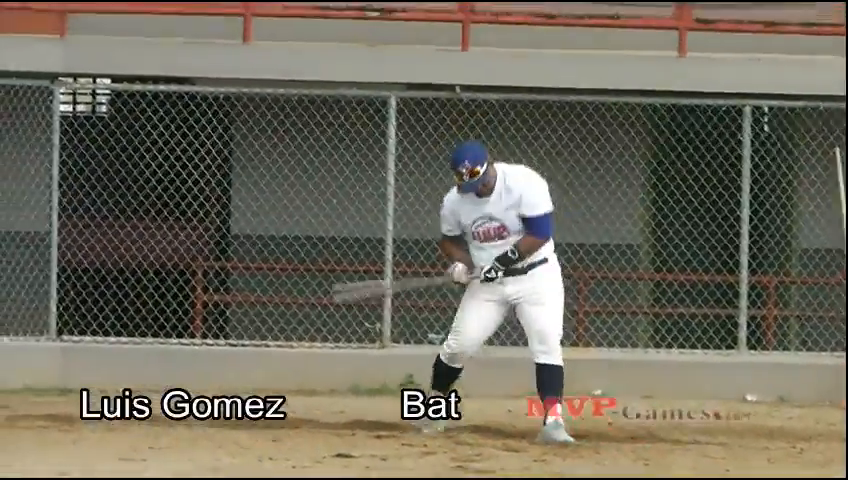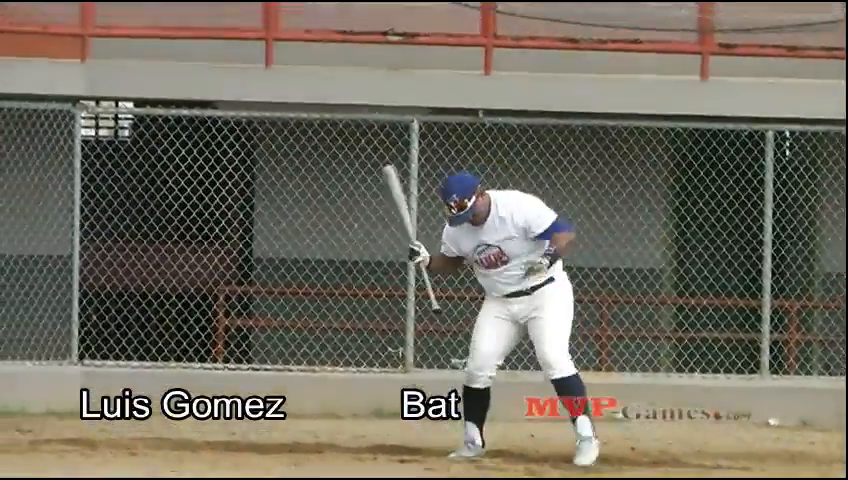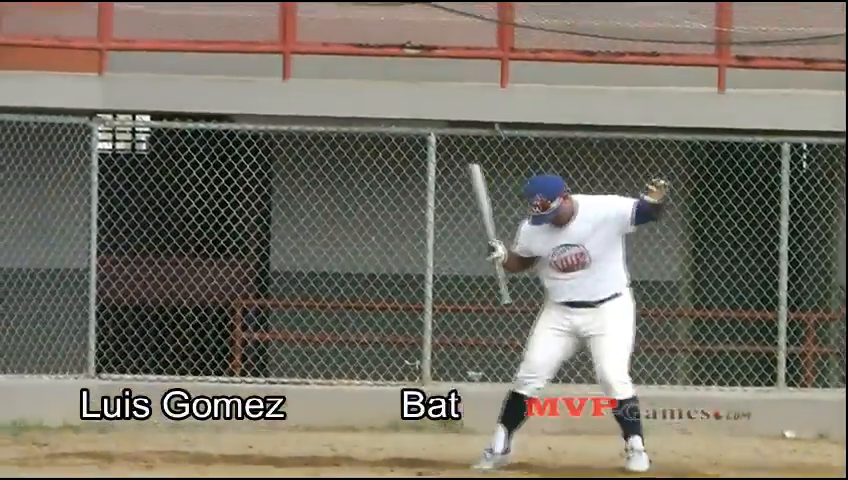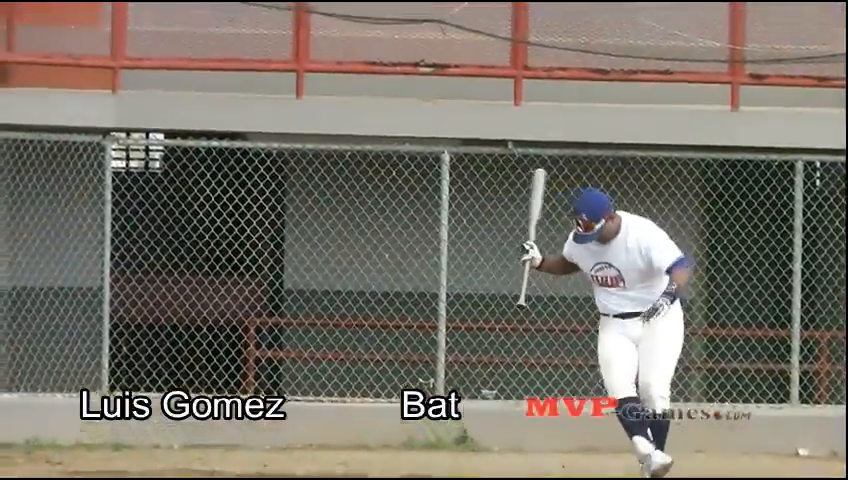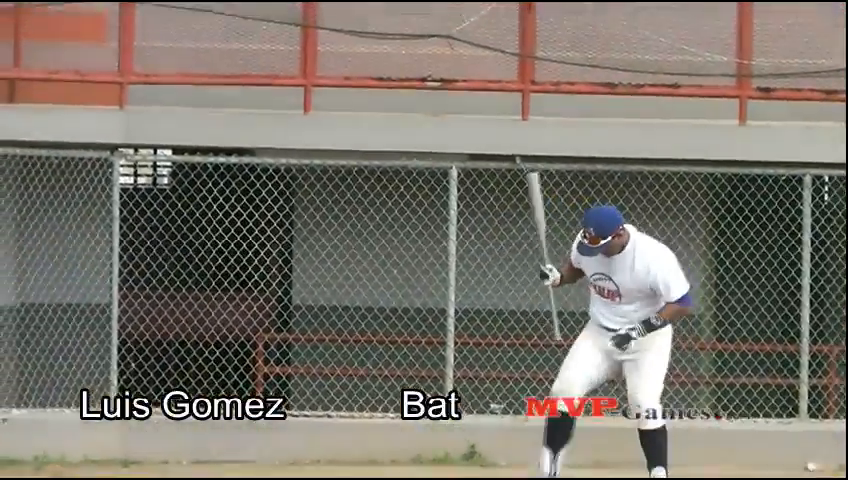
dt=0.4s
person 1, frame 1
left shoulder: (525, 182)
right shoulder: (454, 201)
left elbow: (540, 234)
right elbow: (450, 239)
left wrist: (504, 262)
right wrist: (459, 264)
left hip: (537, 276)
right hip: (487, 283)
left knee: (547, 345)
right knee: (458, 346)
left ankle: (552, 421)
person 1, frame 2
left shoulder: (520, 206)
right shoulder: (454, 228)
left elbow: (564, 231)
right elbow: (447, 263)
left wrist: (548, 258)
right wrist: (427, 259)
left hip: (545, 294)
right hip: (499, 302)
left knee: (555, 359)
right knee: (477, 368)
left ankle: (585, 435)
right ankle: (473, 440)
person 1, frame 3
left shoulder: (602, 209)
right shoulder: (532, 228)
left elbow: (646, 212)
right elbow: (519, 262)
left wrist: (655, 200)
right wrist: (502, 257)
left hip: (608, 309)
right hip: (559, 312)
left knee: (614, 378)
right knee: (529, 375)
left ankle: (636, 447)
right ankle: (499, 447)
person 1, frame 4
left shoulder: (644, 234)
right shoulder: (580, 238)
left elbow: (681, 267)
right elbow: (568, 264)
left wrist: (668, 297)
right wrist: (538, 261)
left hip: (658, 320)
right hip: (614, 324)
left knee: (654, 389)
right knee: (619, 385)
right ankle: (650, 455)
person 1, frame 5
left shoulder: (653, 256)
right shoulder: (587, 242)
left elbow: (683, 303)
right elbow: (576, 267)
left wrist: (640, 330)
right wrist: (558, 277)
left hip: (648, 336)
right hip: (599, 333)
left knee: (645, 407)
right knee: (565, 391)
